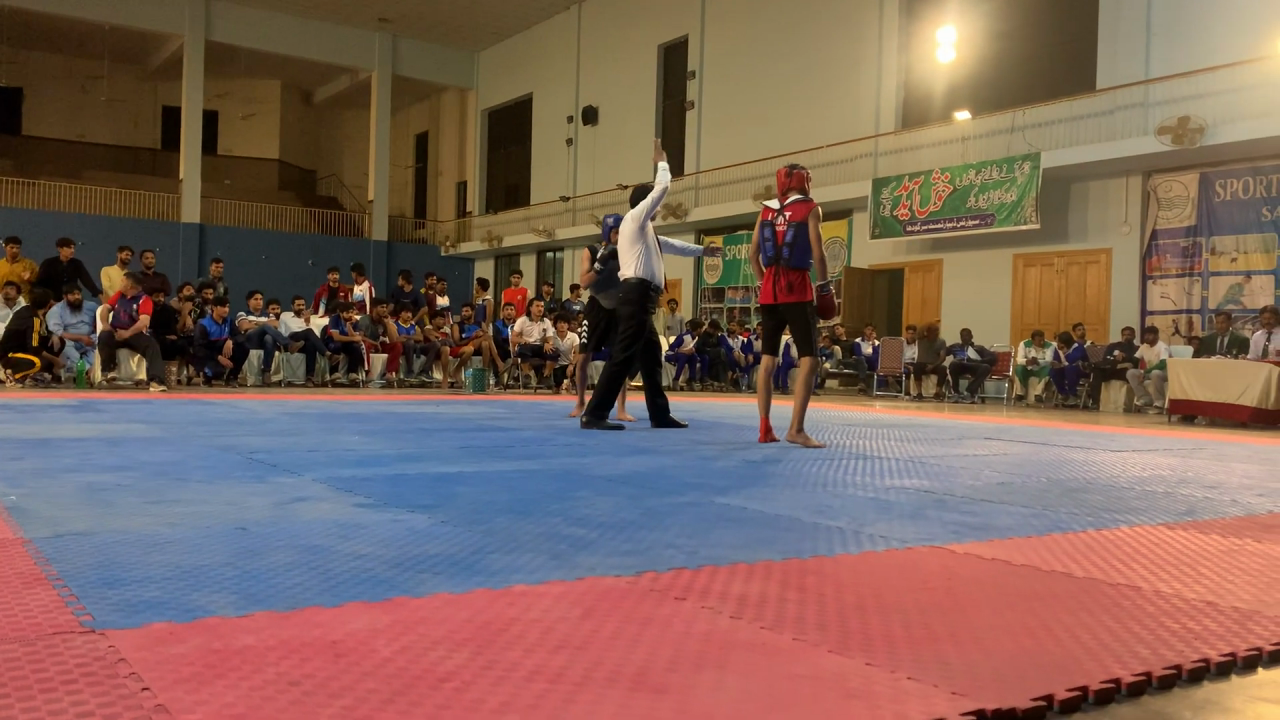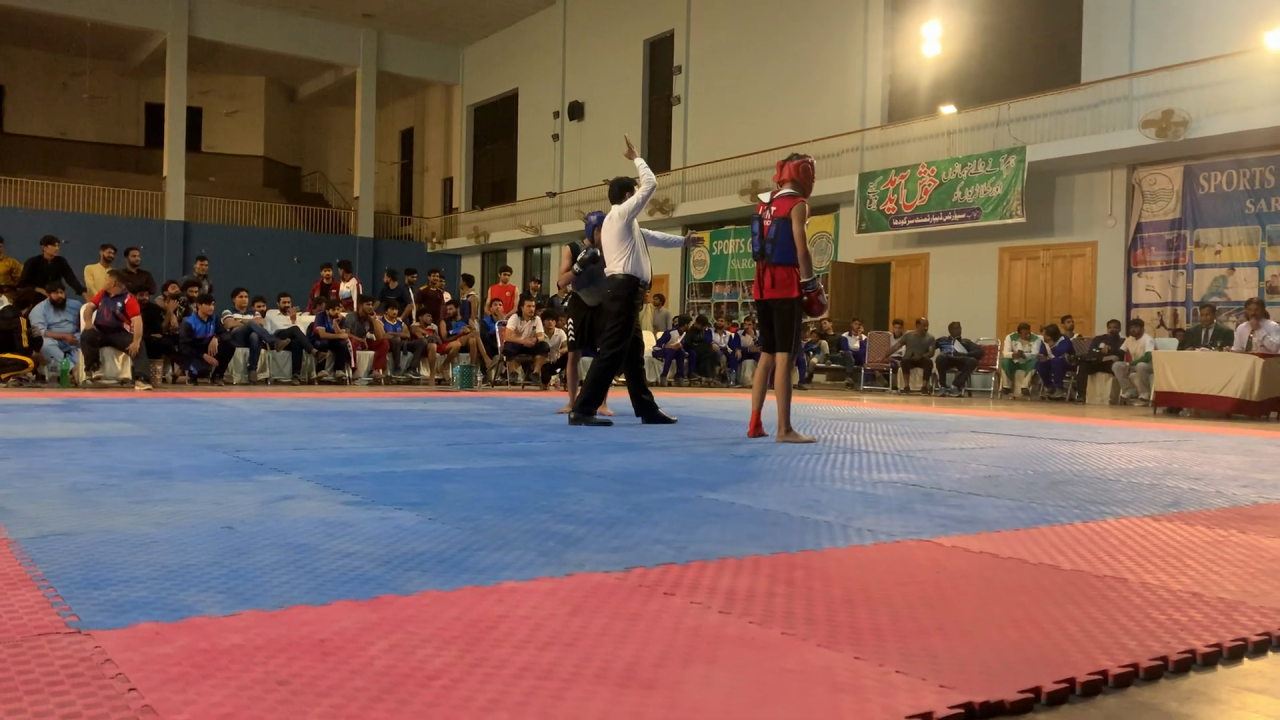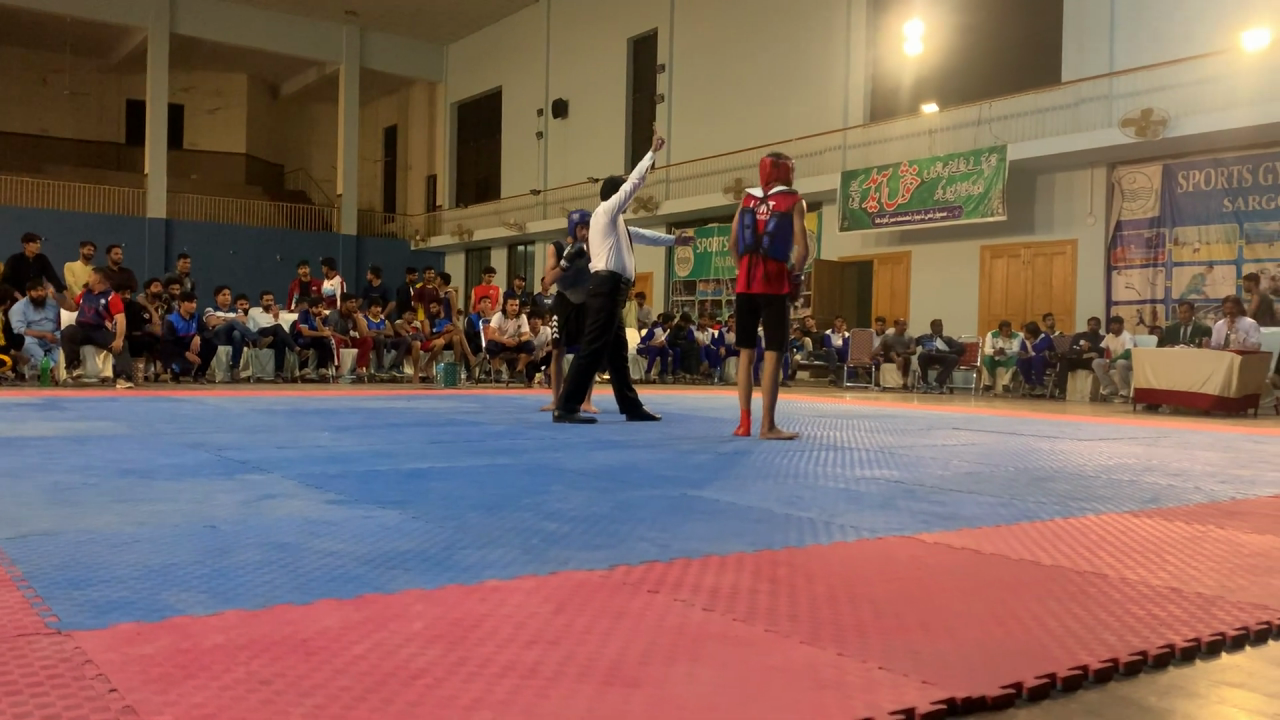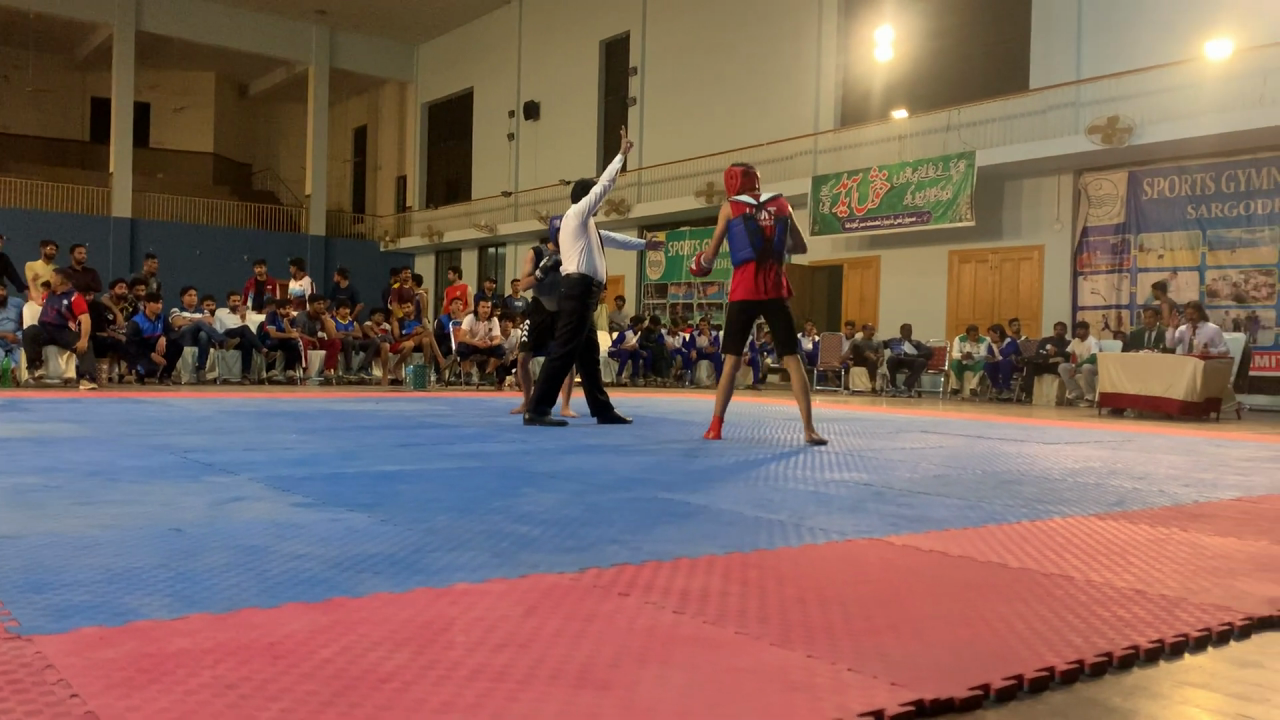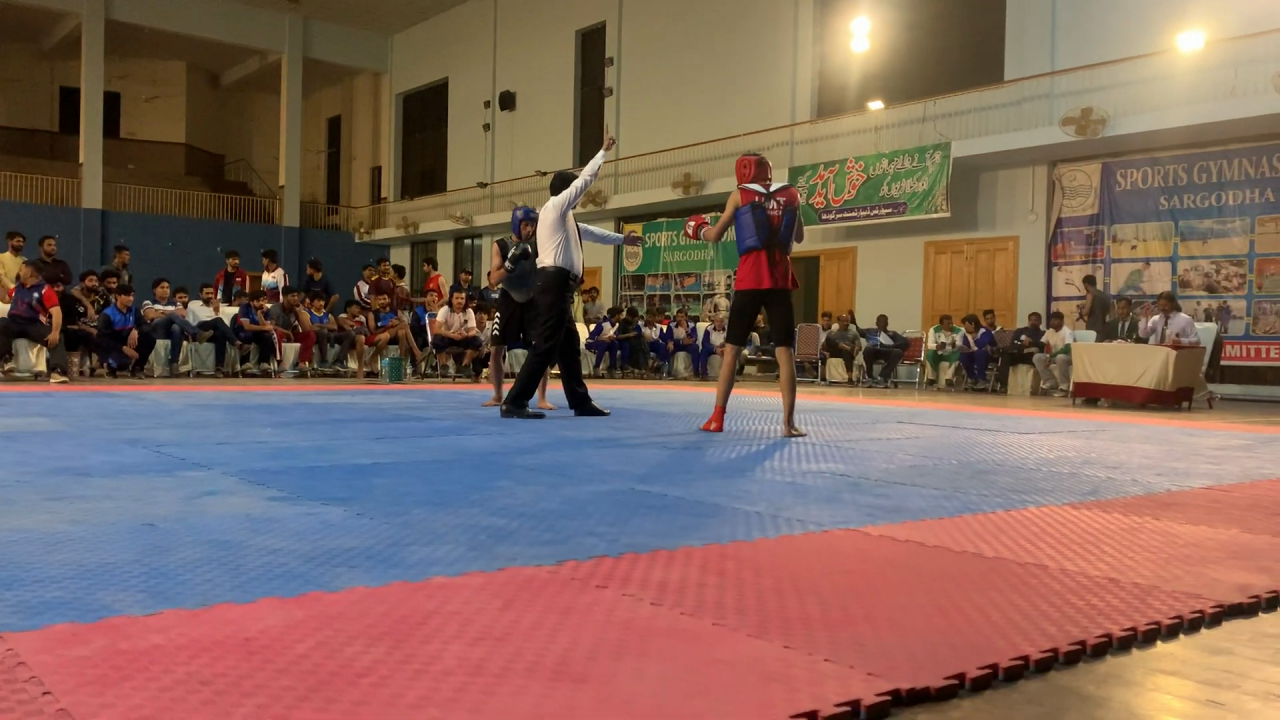
dt=0.5s
person 1, frame 1
left shoulder: (644, 229)
right shoulder: (635, 216)
left elbow: (669, 245)
right elbow: (662, 188)
left wrist: (702, 251)
right wrist: (662, 162)
left hip: (639, 296)
right hip: (637, 294)
left knee: (650, 355)
right knee: (624, 356)
left ankle: (660, 414)
right ankle: (594, 414)
person 1, frame 2
left shoulder: (622, 221)
right shoulder: (621, 213)
left elbow: (650, 236)
right elbow: (650, 184)
left wrist: (683, 241)
right wrist: (637, 159)
left hip: (623, 290)
right hip: (624, 290)
left knee: (633, 353)
right knee: (612, 352)
left ankle: (647, 409)
right ankle: (582, 410)
person 1, frame 3
left shoulder: (615, 222)
right shoulder: (606, 211)
left elbow: (641, 235)
right elbow: (634, 181)
left wrist: (673, 240)
right wrist: (652, 151)
left hip: (610, 288)
right hip: (606, 287)
left knee: (617, 351)
right knee: (593, 349)
left ankle: (631, 407)
right ankle: (566, 408)
person 1, frame 4
left shoulder: (585, 224)
right shoulder: (577, 214)
left elbow: (612, 239)
right elbow: (604, 184)
left wrist: (644, 244)
right wrist: (622, 154)
left hip: (581, 291)
right hip: (579, 289)
left knee: (589, 354)
right knee: (564, 351)
left ankle: (602, 410)
right ankle: (536, 410)
person 1, frame 5
left shoulder: (563, 215)
right shoulder: (557, 204)
left elbow: (588, 232)
right elbow: (584, 179)
left wrist: (622, 239)
right wrist: (604, 150)
left hip: (556, 283)
right hip: (553, 282)
left knee: (569, 345)
right knee: (545, 346)
left ankle: (580, 401)
right ankle: (515, 401)
person 2, frame 1
left shoulder: (767, 210)
right shoulder: (810, 208)
left elbow: (753, 254)
right elbow: (817, 254)
right wrist: (824, 287)
left hip: (770, 291)
right hip: (797, 290)
left knee: (768, 360)
right knee: (809, 358)
left ankle: (765, 429)
right ankle: (796, 428)
person 2, frame 2
left shoulder: (763, 203)
right shoulder: (797, 204)
right elbow: (801, 250)
right wrist: (811, 284)
left hip: (762, 284)
right hip: (786, 285)
left knee: (767, 356)
right knee: (785, 357)
left ankle: (755, 423)
right ankle: (784, 429)
person 2, frame 3
left shoulder: (747, 199)
right shoulder: (794, 201)
left elbow: (733, 244)
right elbow: (803, 249)
right wrist: (795, 275)
left hip: (746, 280)
right hip: (774, 281)
left knee: (746, 353)
right knee: (773, 355)
left ankle: (744, 422)
right ankle: (768, 425)
person 2, frame 4
left shoulder: (729, 207)
right shoulder: (781, 205)
left elbow: (711, 253)
right elbow: (801, 247)
left wrist: (703, 264)
left hip: (743, 288)
right hip: (775, 289)
left knee: (732, 359)
right knee: (792, 358)
left ankle: (715, 426)
right ankle: (808, 428)
person 2, frame 5
left shoulder: (740, 195)
right shoulder: (791, 195)
left elbow: (715, 235)
right elbow: (799, 237)
left wrist: (698, 229)
left hip: (750, 278)
right hip: (780, 279)
left knee: (732, 348)
right knee: (785, 351)
left ankle: (717, 418)
right ankle: (788, 422)
person 3, frame 1
right shoulder: (590, 252)
right elbow: (584, 283)
right wrist: (600, 263)
left hip: (618, 310)
right hip: (596, 309)
right knee: (583, 358)
left ankle: (621, 410)
right ankle: (580, 404)
person 3, frame 2
right shoulder: (572, 249)
right elbow: (561, 282)
right wrist: (580, 265)
left hip: (602, 306)
right hip: (579, 305)
right knee: (573, 355)
left ankle: (602, 404)
right ankle: (572, 402)
person 3, frame 3
left shoulder: (592, 248)
right shoulder: (556, 248)
right elbow: (548, 280)
right wrist: (567, 261)
left hip: (587, 304)
right hip: (564, 304)
right knee: (558, 353)
left ankle: (586, 401)
right ankle: (556, 400)
person 3, frame 4
right shoulder: (536, 253)
right elbow: (523, 285)
right wrist: (542, 271)
right hip: (539, 309)
right knee: (523, 358)
left ankle: (565, 406)
right ankle: (527, 402)
person 3, frame 5
left shoulder: (538, 244)
right shoulder: (500, 246)
right elbow: (493, 280)
right wrist: (511, 263)
left hip: (532, 302)
right hip: (508, 301)
right knee: (496, 350)
left ankle: (541, 398)
right ankle: (498, 396)
